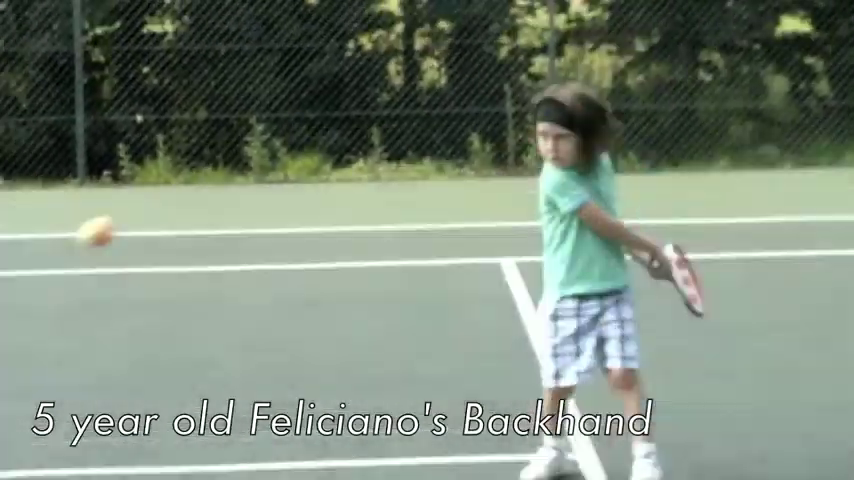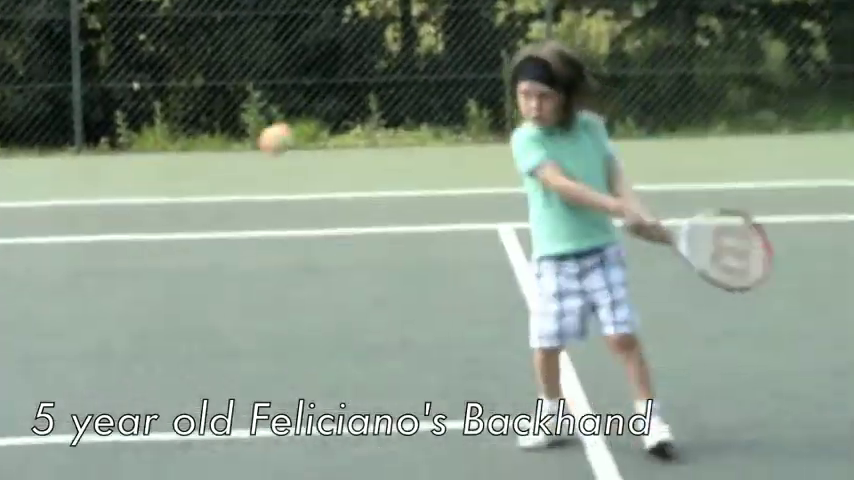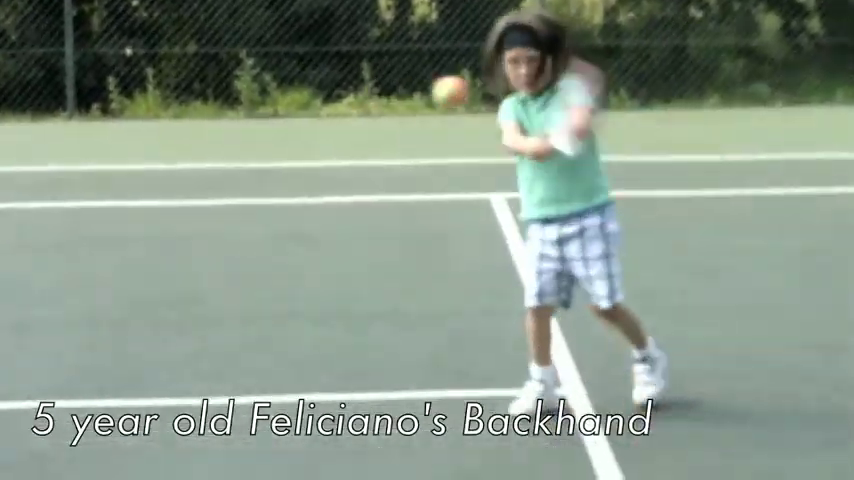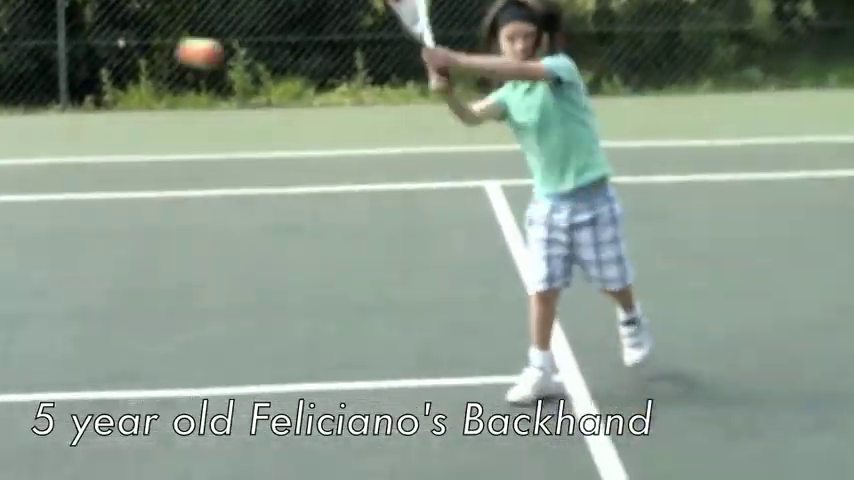
dt=0.1s
person 1, frame 1
left shoulder: (601, 166)
right shoulder: (555, 180)
left elbow: (608, 228)
right elbow: (604, 225)
left wrist: (642, 254)
right wrist: (651, 249)
left hip: (613, 293)
right hip: (568, 301)
left knee: (624, 374)
right knee: (558, 385)
person 1, frame 2
left shoulder: (590, 127)
right shoulder: (524, 139)
left elbow: (617, 180)
right elbow: (563, 186)
left wrist: (637, 214)
right wrist: (620, 209)
left hip: (601, 252)
right hip: (555, 260)
left knee: (622, 337)
right knee: (546, 345)
left ankle: (652, 417)
right ankle: (552, 416)
person 1, frame 3
left shoulder: (573, 88)
right shoulder: (511, 107)
left elbow: (582, 120)
right elbow: (512, 141)
left wrist: (574, 127)
right wrist: (535, 144)
left hip: (589, 217)
right hip: (543, 224)
left knee: (606, 305)
right knee: (538, 306)
left ankle: (647, 358)
right ankle: (542, 384)
person 1, frame 4
left shoulder: (561, 68)
right shoulder: (510, 94)
left elbow: (517, 67)
right elbow: (472, 115)
left wrist: (458, 60)
right wrist: (445, 88)
left hip: (593, 198)
right hip: (550, 205)
left knee: (614, 283)
right knee: (543, 289)
left ankle: (631, 320)
right ankle: (541, 370)
